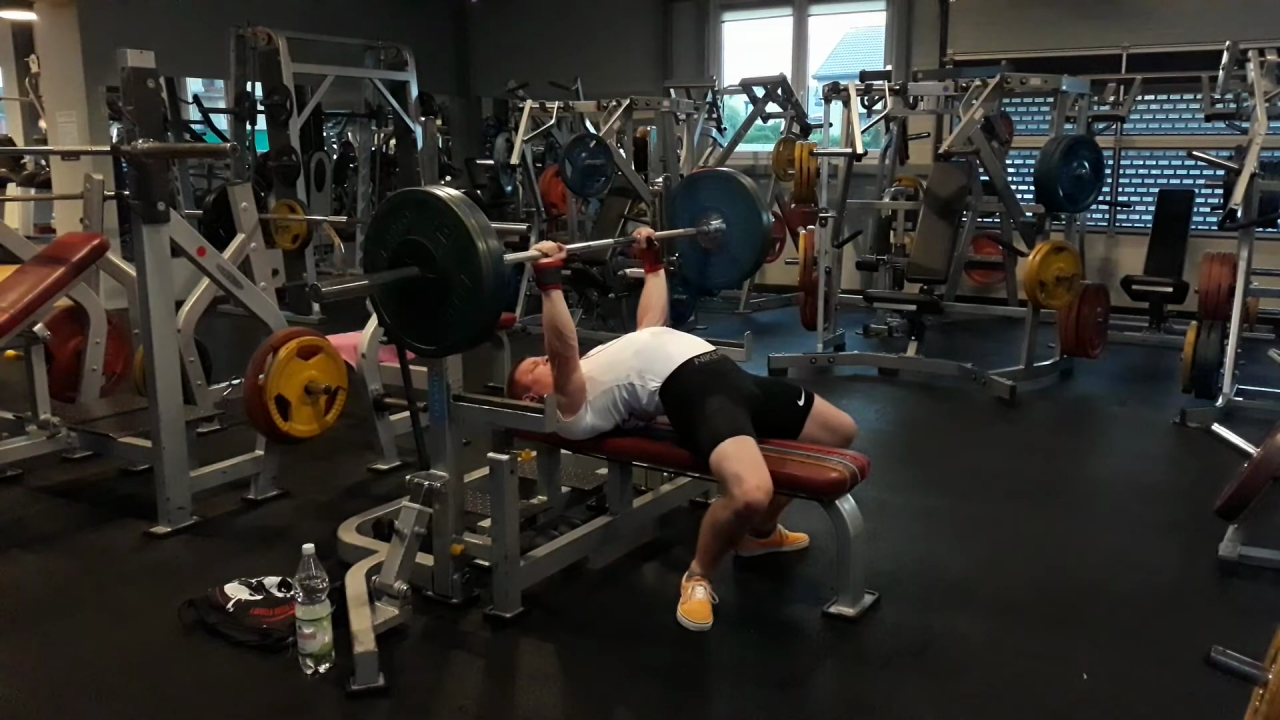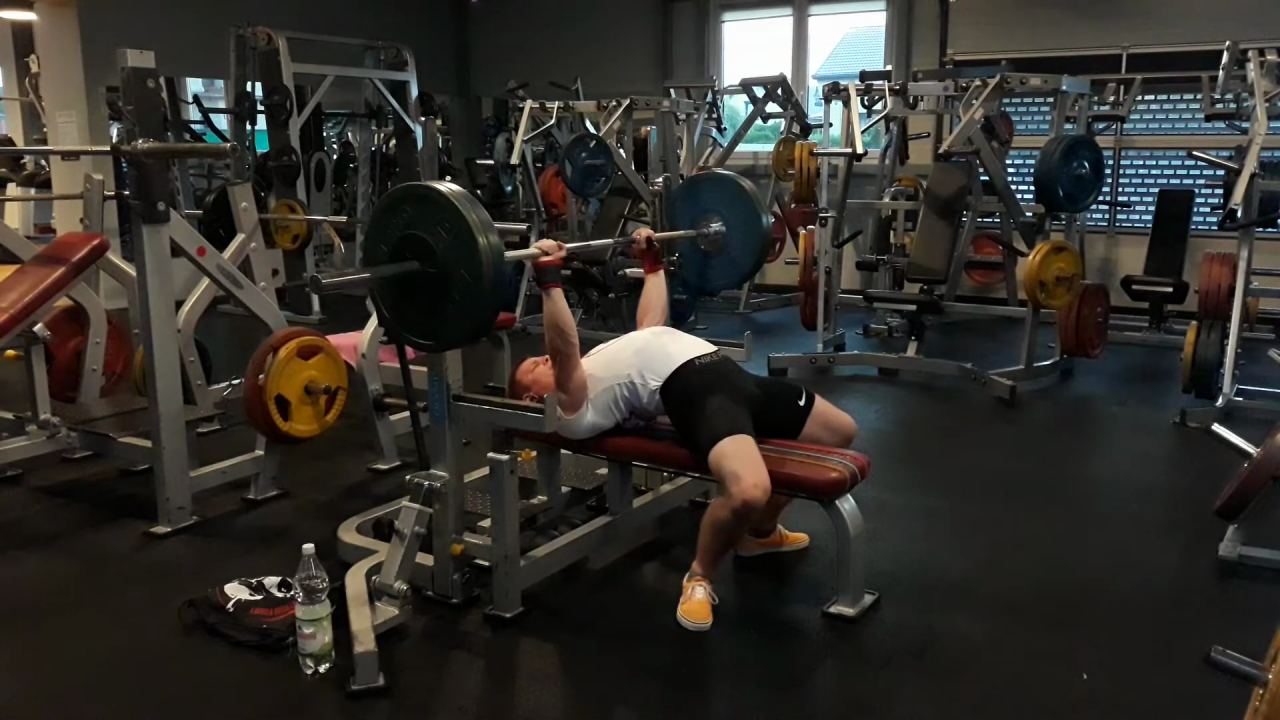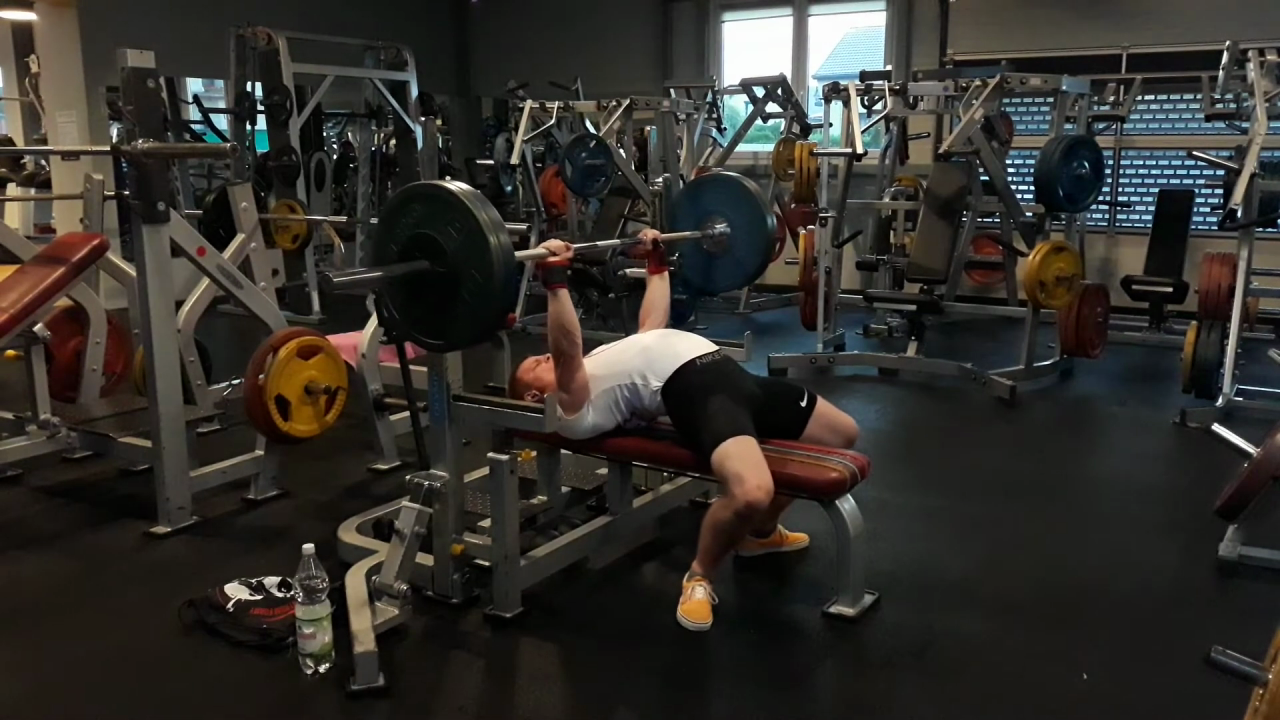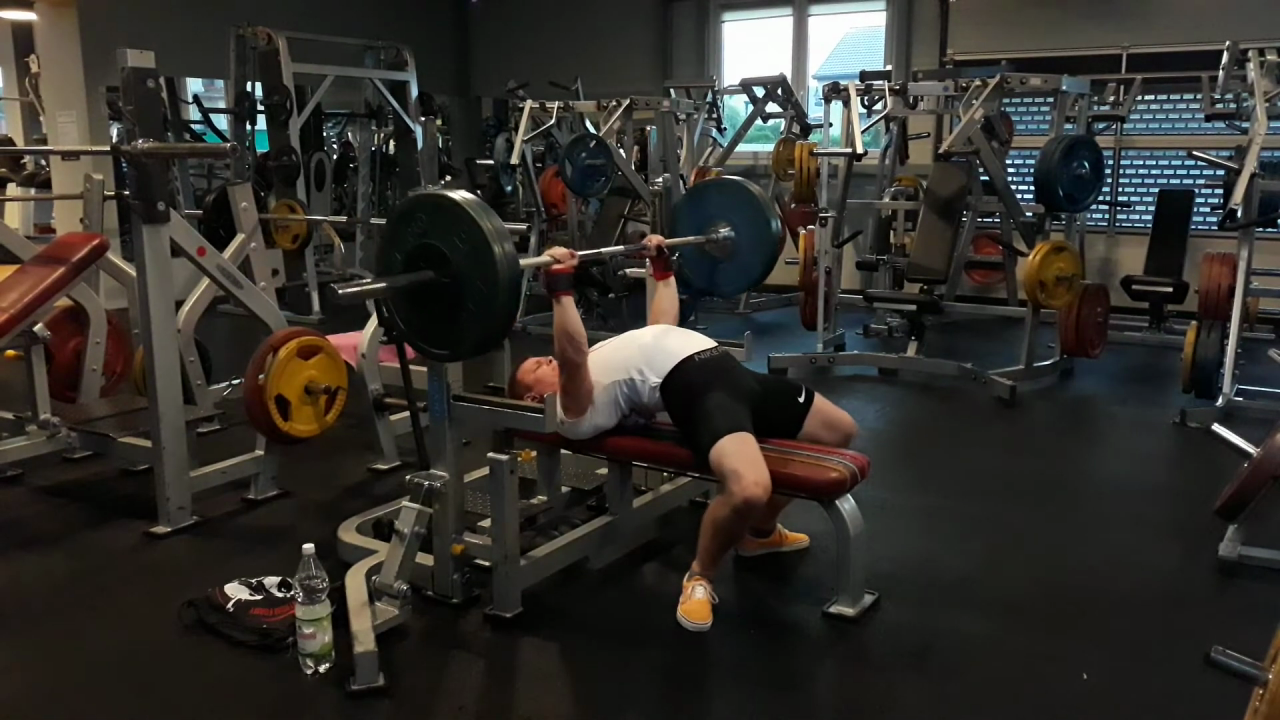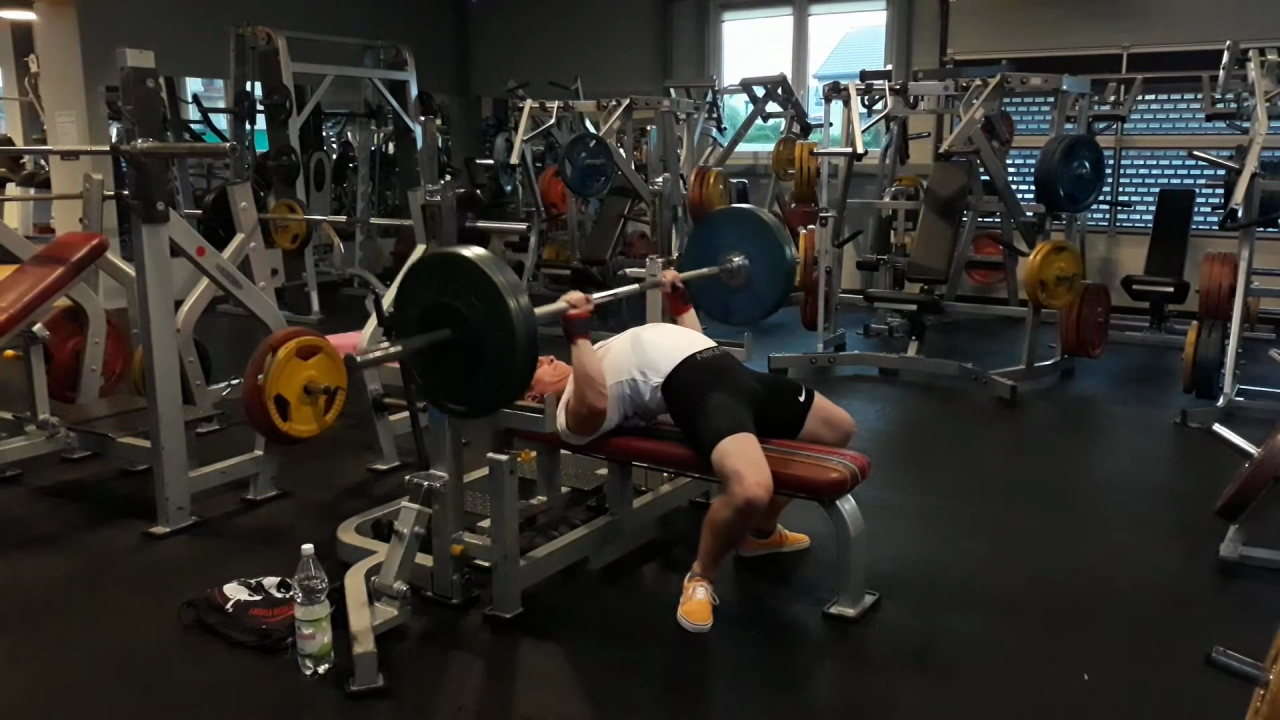
dt=0.5s
person 1, frame 1
left shoulder: (602, 367)
right shoulder: (572, 410)
left elbow: (652, 324)
right elbow: (564, 350)
left wrist: (652, 259)
right wrist: (549, 281)
left knee: (840, 433)
right knee: (751, 494)
left ankle: (761, 532)
right ankle: (698, 576)
person 1, frame 2
left shoulder: (600, 366)
right shoulder: (573, 409)
left elbow: (652, 323)
right elbow: (563, 347)
left wrist: (652, 259)
right wrist: (548, 278)
left knee: (841, 433)
right knee: (748, 491)
left ankle: (759, 532)
right ankle: (699, 577)
person 1, frame 3
left shoulder: (603, 368)
right shoulder: (574, 410)
left elbow: (653, 324)
right elbow: (567, 349)
left wrist: (656, 261)
right wrist: (555, 279)
left knee: (843, 436)
right knee: (752, 493)
left ankle: (760, 532)
right ankle: (699, 577)
person 1, frame 4
left shoulder: (604, 369)
right shoulder: (573, 410)
left elbow: (664, 325)
right elbow: (573, 358)
left wrist: (662, 265)
right wrist: (560, 288)
left knee: (841, 432)
right knee: (749, 490)
left ankle: (760, 532)
right ankle: (699, 577)
person 1, frame 5
left shoulder: (607, 366)
right shoulder: (571, 413)
left elbow: (689, 344)
right elbow: (595, 402)
left wrist: (679, 298)
right wrist: (576, 330)
left knee: (839, 431)
right knee: (751, 491)
left ankle: (760, 531)
right ankle: (700, 578)
